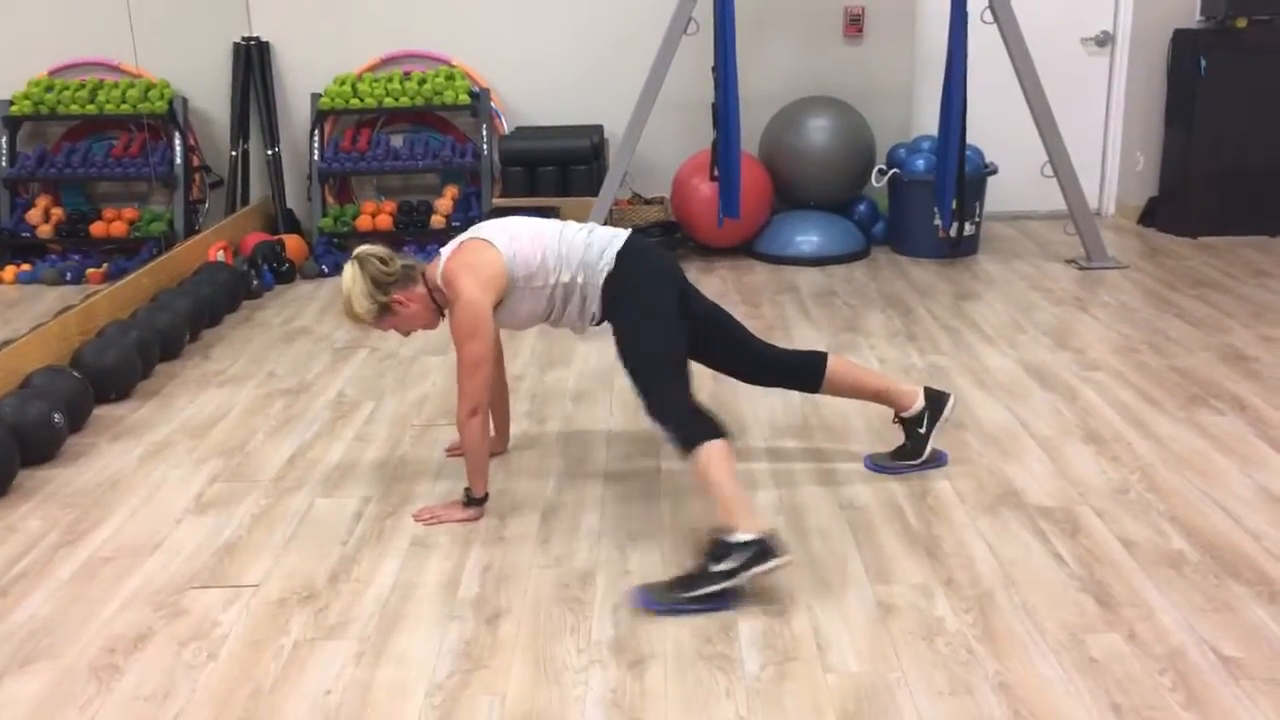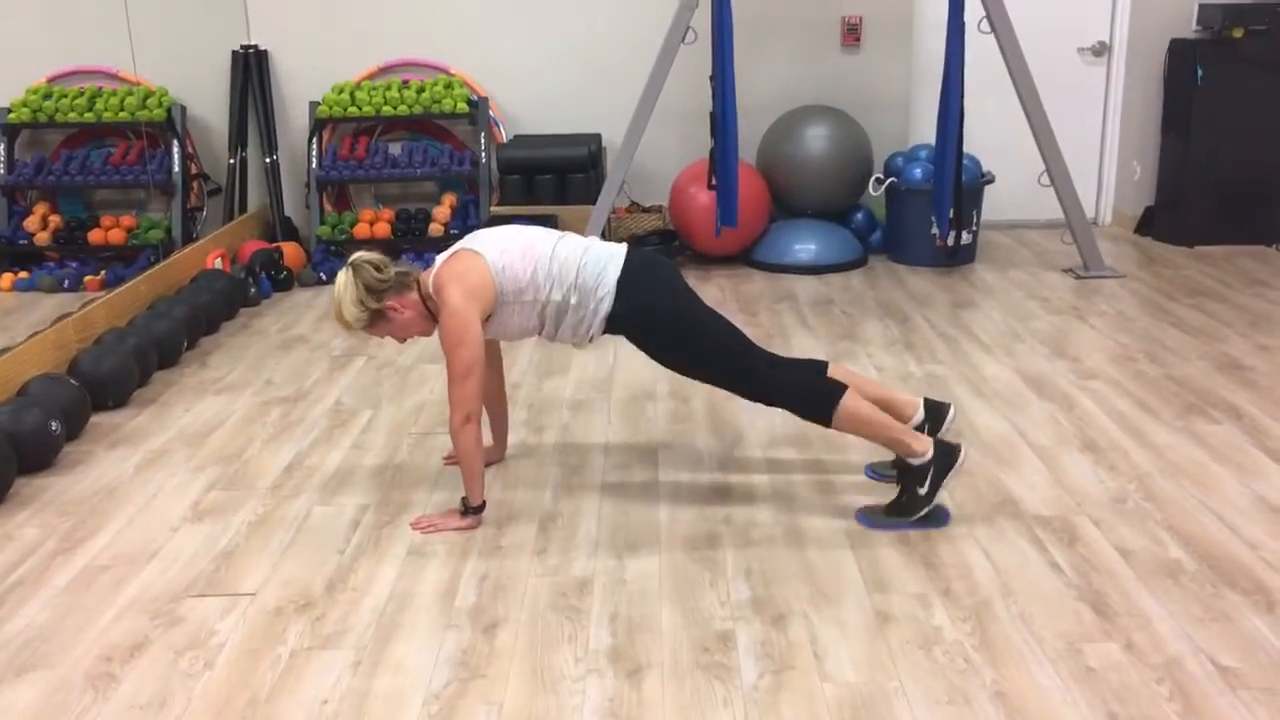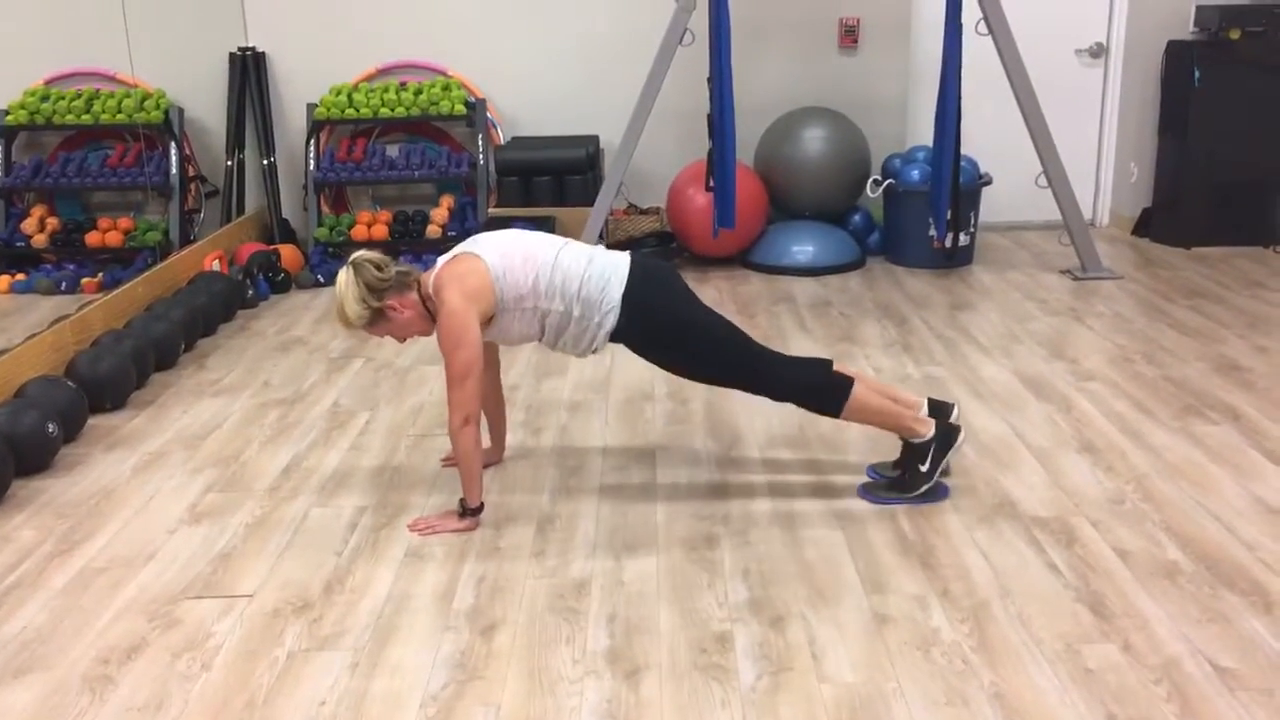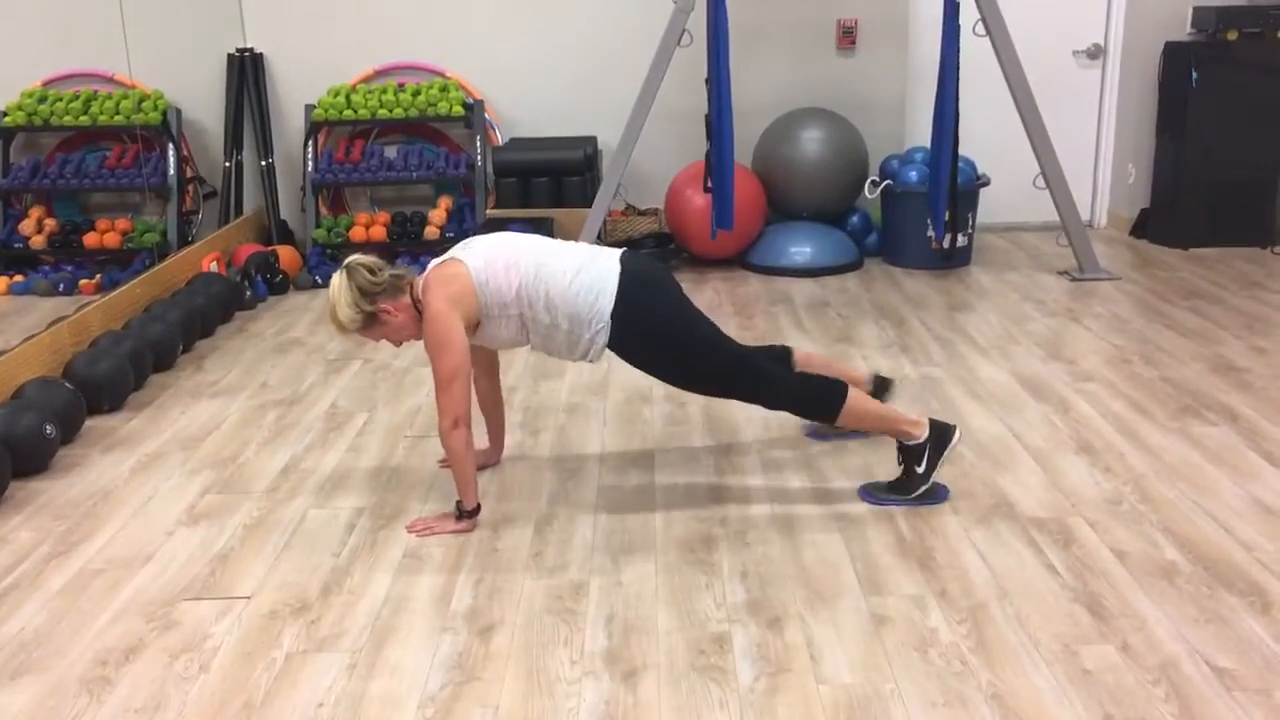
dt=0.3s
person 1, frame 1
left shoulder: (464, 284)
right shoulder: (452, 272)
left elbow: (471, 404)
right elbow: (493, 362)
left wrist: (473, 498)
right wrist: (498, 439)
left hip: (627, 274)
right hip: (630, 272)
left knee: (670, 402)
right knee: (760, 364)
left ankle: (744, 538)
right ankle: (915, 402)
person 1, frame 2
left shoulder: (453, 293)
right shoulder: (457, 278)
left elbow: (463, 412)
right elbow: (489, 374)
left wrist: (470, 507)
right wrist: (497, 448)
left hip: (631, 293)
right hip: (629, 282)
left knee: (761, 380)
right knee: (761, 367)
left ankle: (922, 451)
right ankle: (913, 410)
person 1, frame 3
left shoulder: (452, 297)
right shoulder: (456, 277)
left elbow: (462, 414)
right elbow: (488, 371)
left wrist: (468, 509)
right wrist: (496, 447)
left hip: (634, 304)
right hip: (634, 287)
left knee: (768, 376)
right knee: (764, 366)
left ankle: (925, 432)
right ankle: (919, 406)
person 1, frame 4
left shoulder: (438, 302)
right shoulder: (454, 282)
left elbow: (452, 417)
right elbow: (485, 367)
left wrist: (466, 510)
right wrist: (494, 448)
left hip: (625, 312)
right hip: (626, 280)
left knee: (758, 384)
right knee: (742, 365)
left ankle: (918, 434)
right ankle: (862, 383)
